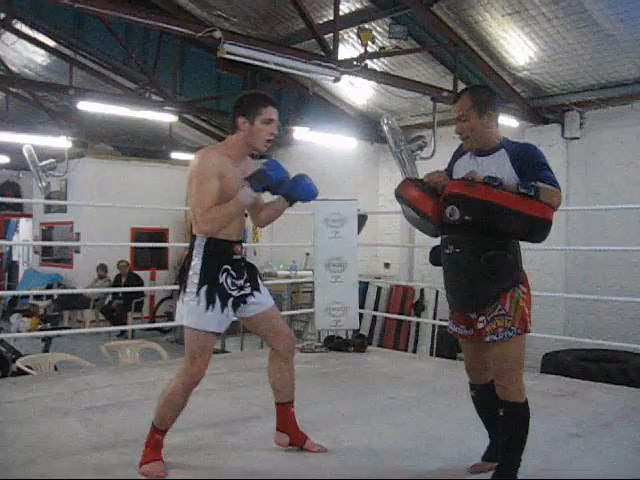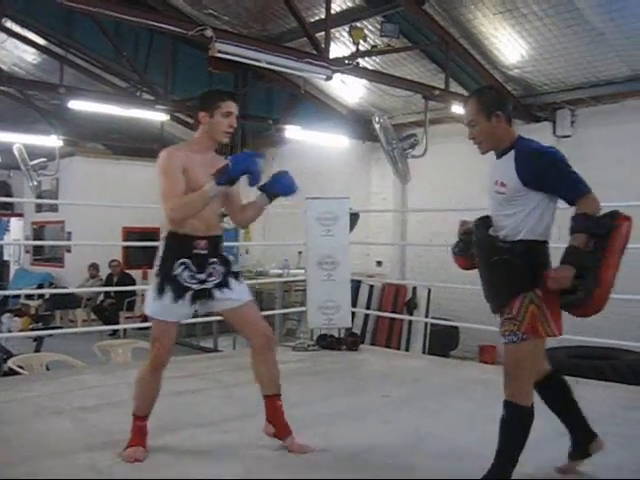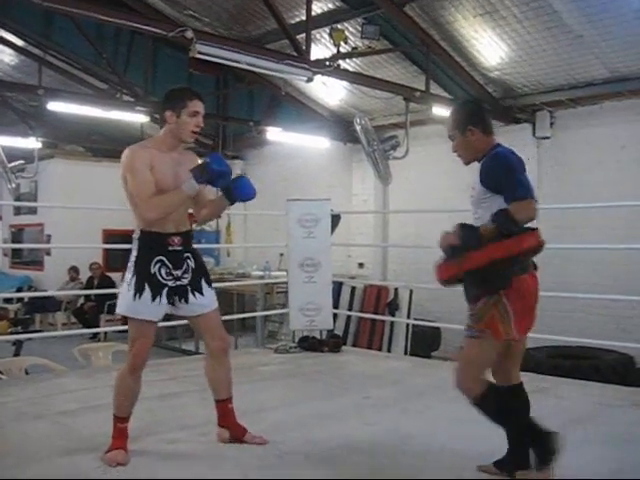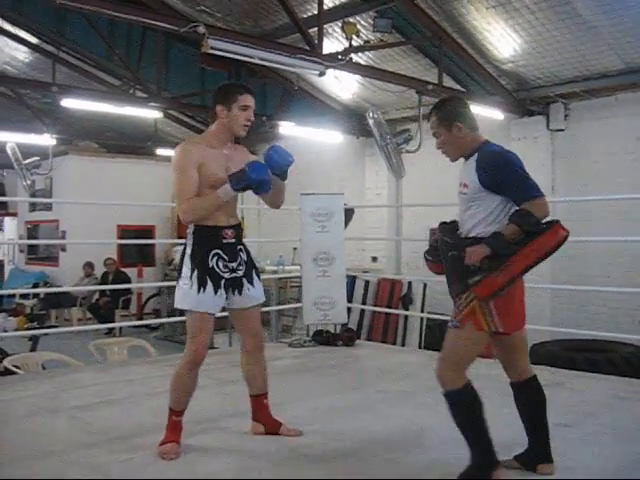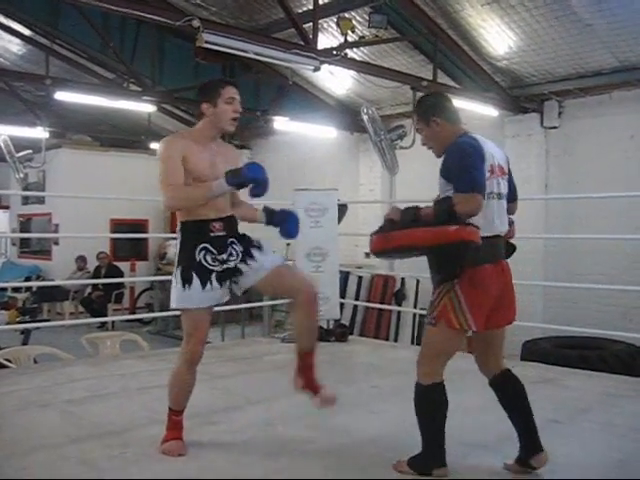
dt=1s
person 1, frame 1
left shoulder: (521, 155)
right shoulder: (460, 156)
left elbow: (553, 198)
left wrist: (495, 186)
right wrist: (434, 187)
left hip: (501, 281)
right hip: (460, 280)
left knee: (508, 381)
right knee: (477, 373)
right ankle: (498, 446)
person 1, frame 2
left shoulder: (537, 156)
right shoulder: (501, 160)
left elbow: (589, 205)
left wrist: (570, 263)
right wrist: (478, 228)
left hip: (528, 284)
right hip: (508, 281)
left knee: (516, 384)
right knee: (535, 369)
right ankle: (584, 438)
person 1, frame 3
left shoulder: (498, 161)
right shoulder: (503, 162)
left elbow: (525, 211)
left wrist: (465, 237)
right wrist: (471, 235)
left hip: (502, 288)
right hip: (513, 281)
left knee: (468, 379)
right knee: (505, 375)
left ankle: (538, 440)
person 1, frame 4
left shoulder: (496, 158)
right shoulder: (474, 163)
left elbow: (538, 207)
left wrist: (490, 247)
left knee: (448, 371)
right knee: (518, 369)
person 1, frame 5
left shoulder: (461, 149)
right shoulder: (494, 151)
left elbow: (467, 204)
right elbow: (510, 205)
left wrist: (411, 215)
left hip: (465, 273)
right hip: (496, 267)
left knee: (428, 366)
right knee: (492, 365)
person 2, frame 1
left shoulder: (247, 164)
right shoulder: (208, 160)
left elbow: (258, 219)
right elbow: (204, 221)
left wrist: (288, 197)
right wrist: (249, 188)
left hip: (237, 265)
right hip: (208, 265)
left knee: (284, 341)
right knee: (194, 370)
left ankle: (287, 430)
right ankle: (152, 448)
person 2, frame 2
left shoulder: (224, 164)
right shoulder: (173, 157)
left elbow: (241, 220)
right elbow: (175, 211)
left wrist: (267, 194)
right wrist: (218, 182)
left hip: (215, 260)
right hip: (178, 259)
left knee: (262, 337)
right knee: (158, 357)
left ankle: (278, 424)
right ankle: (138, 434)
person 2, frame 3
left shoulder: (190, 161)
right shoulder: (138, 155)
left elbow: (205, 214)
right elbow: (149, 211)
left wrist: (228, 194)
right wrist: (192, 182)
left hip: (186, 256)
right hip: (151, 258)
left knee: (219, 343)
right knee: (138, 358)
left ankle: (228, 424)
right ankle: (119, 438)
person 2, frame 4
left shoulder: (244, 155)
right shoulder: (190, 151)
left elbow: (275, 202)
right elbow: (187, 212)
left wrist: (279, 174)
right wrist: (232, 187)
left hip: (237, 250)
right hip: (204, 252)
left knee: (254, 340)
right knee: (197, 350)
left ankle: (262, 417)
right ankle: (173, 430)
person 2, frame 5
left shoulder: (231, 153)
right shoulder: (176, 146)
right elbow: (174, 202)
left wrist: (267, 215)
right wrist: (226, 182)
left hip: (234, 239)
right hip: (197, 248)
left knee: (307, 293)
right knee: (193, 348)
left ankle: (305, 375)
right ankle: (174, 428)
